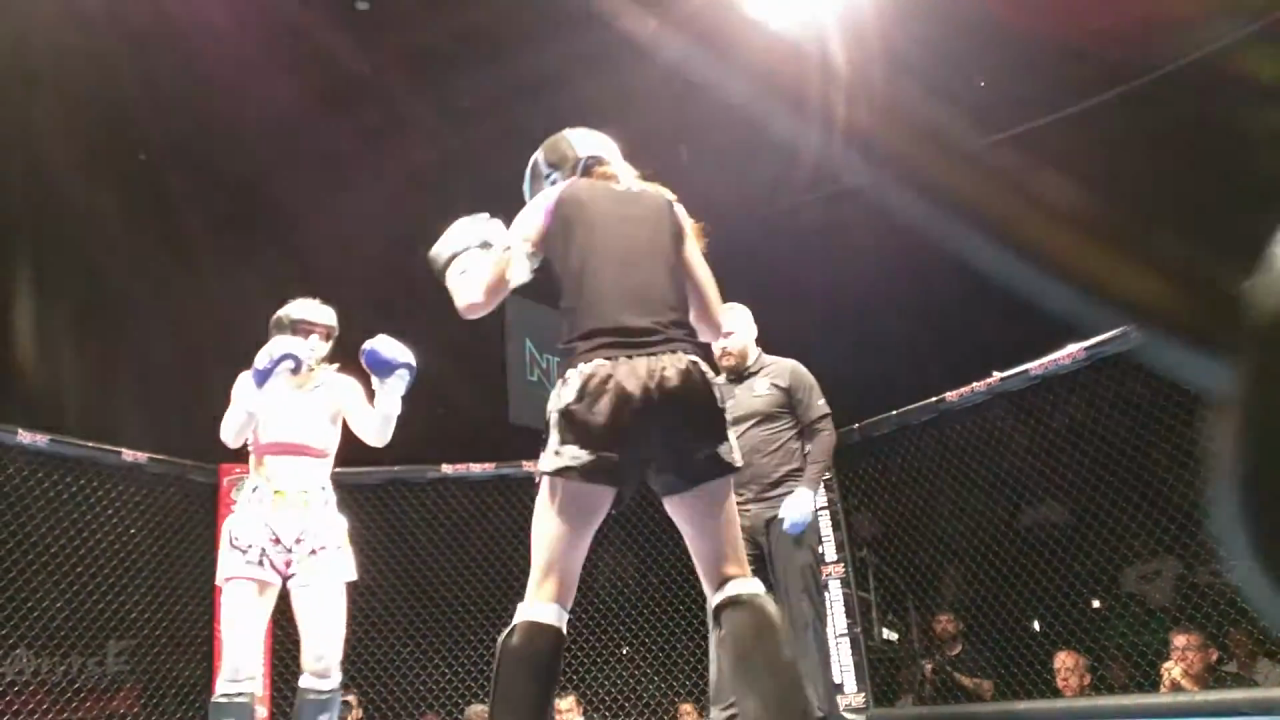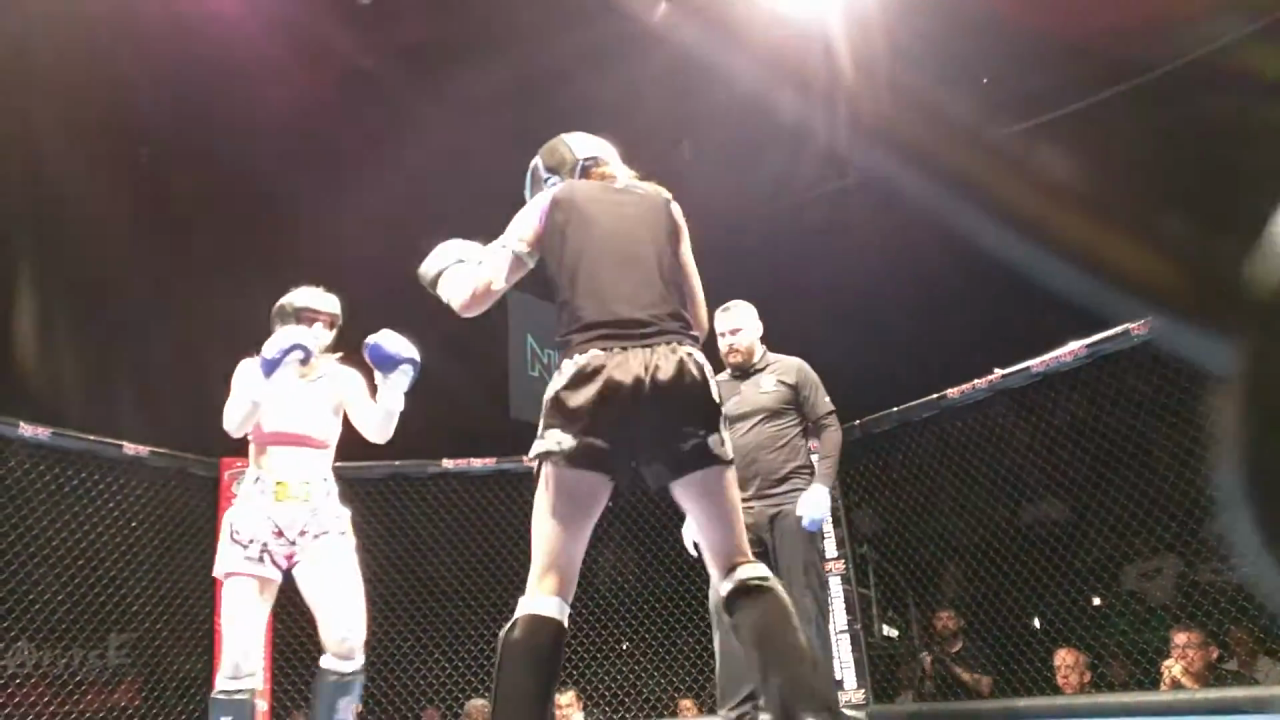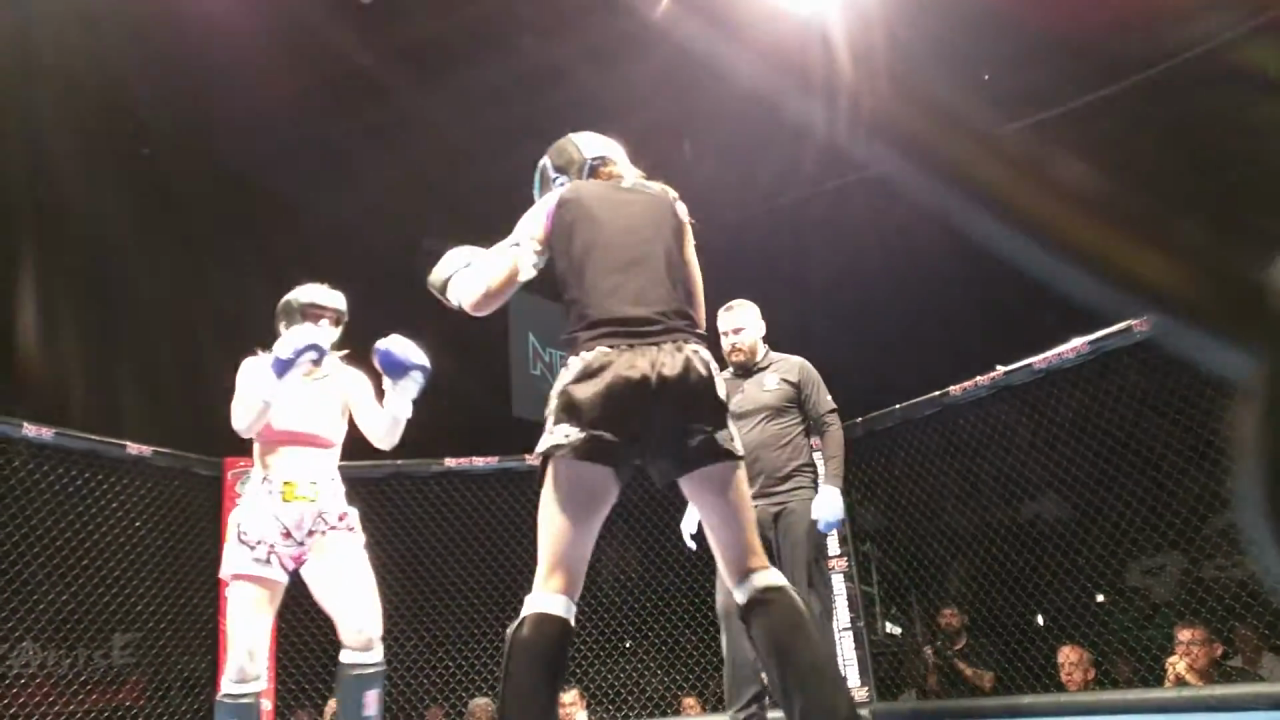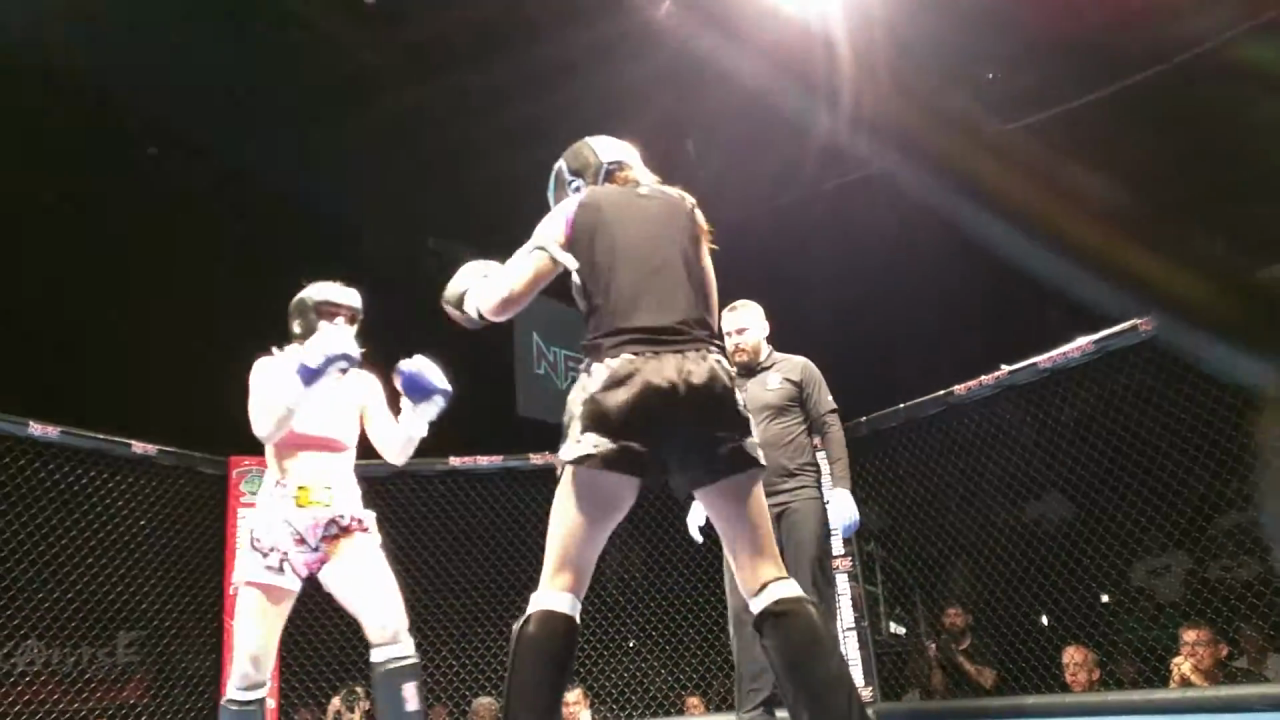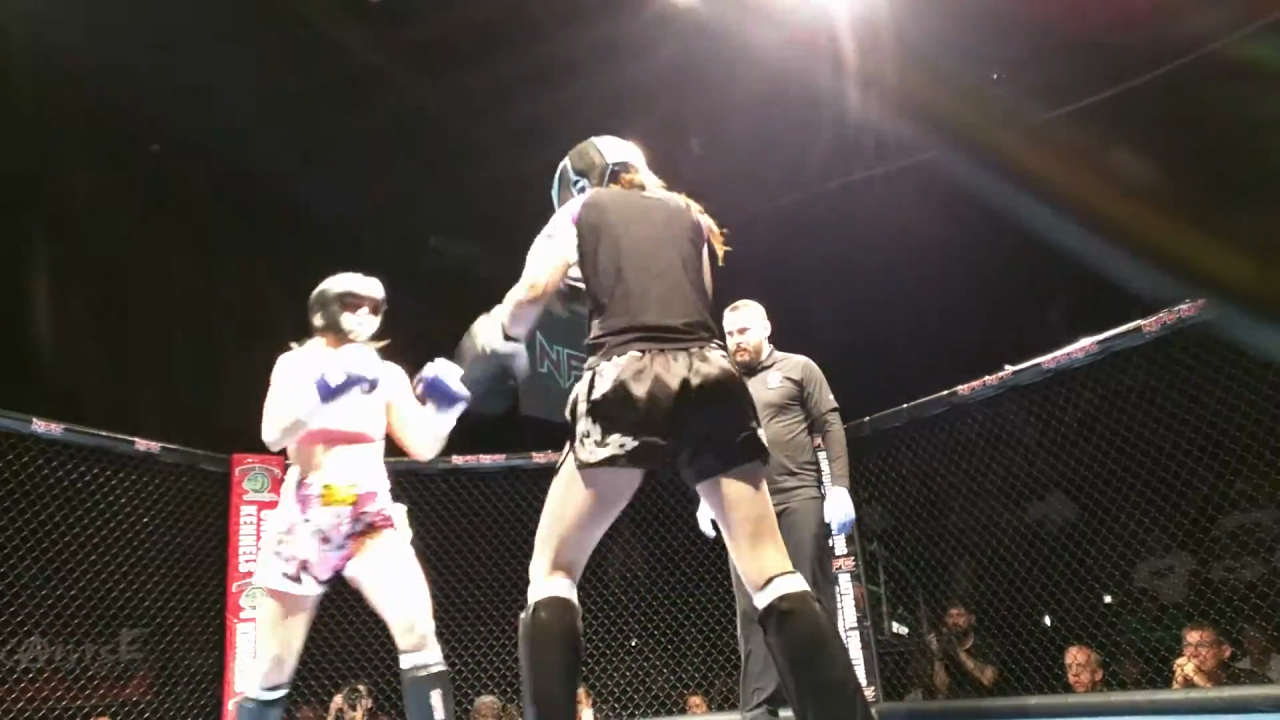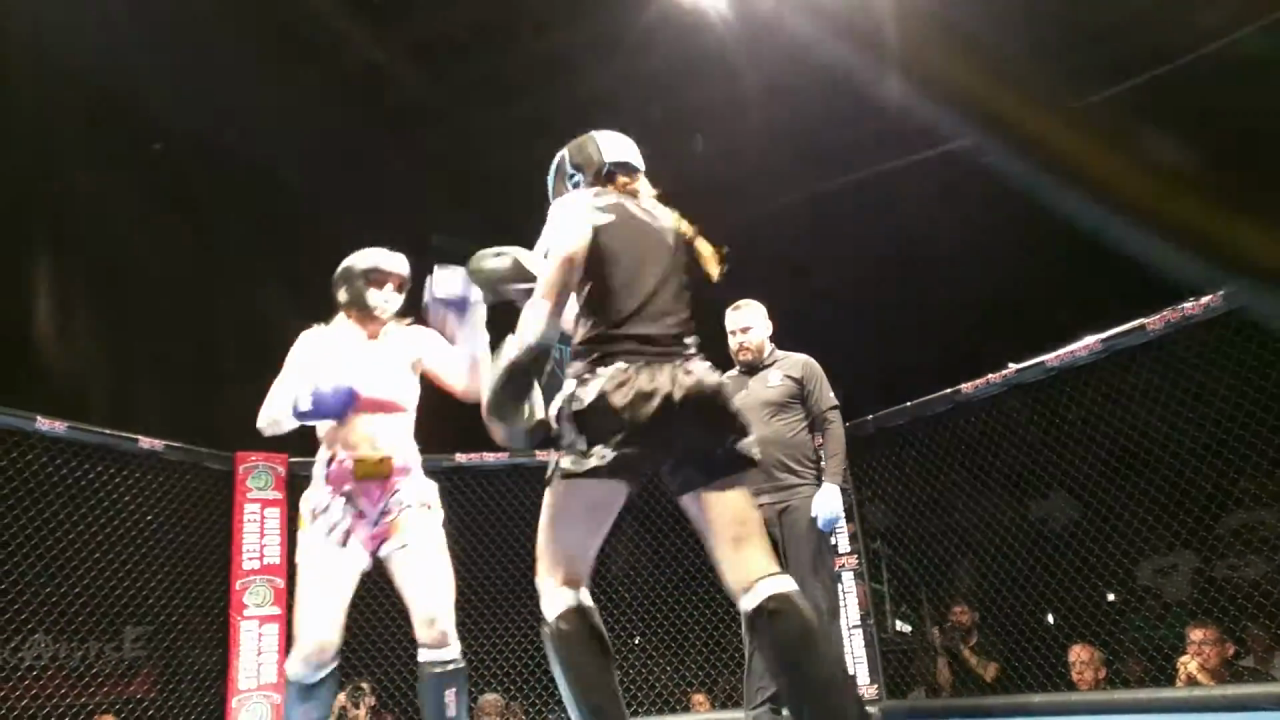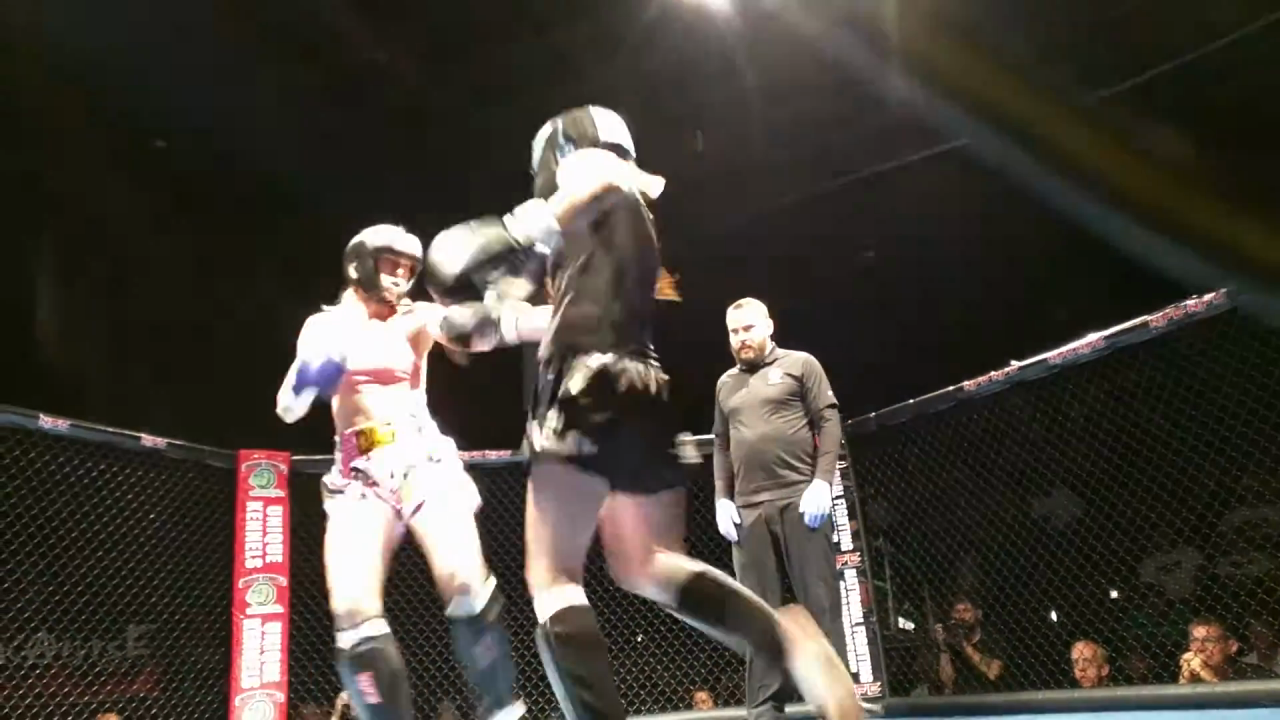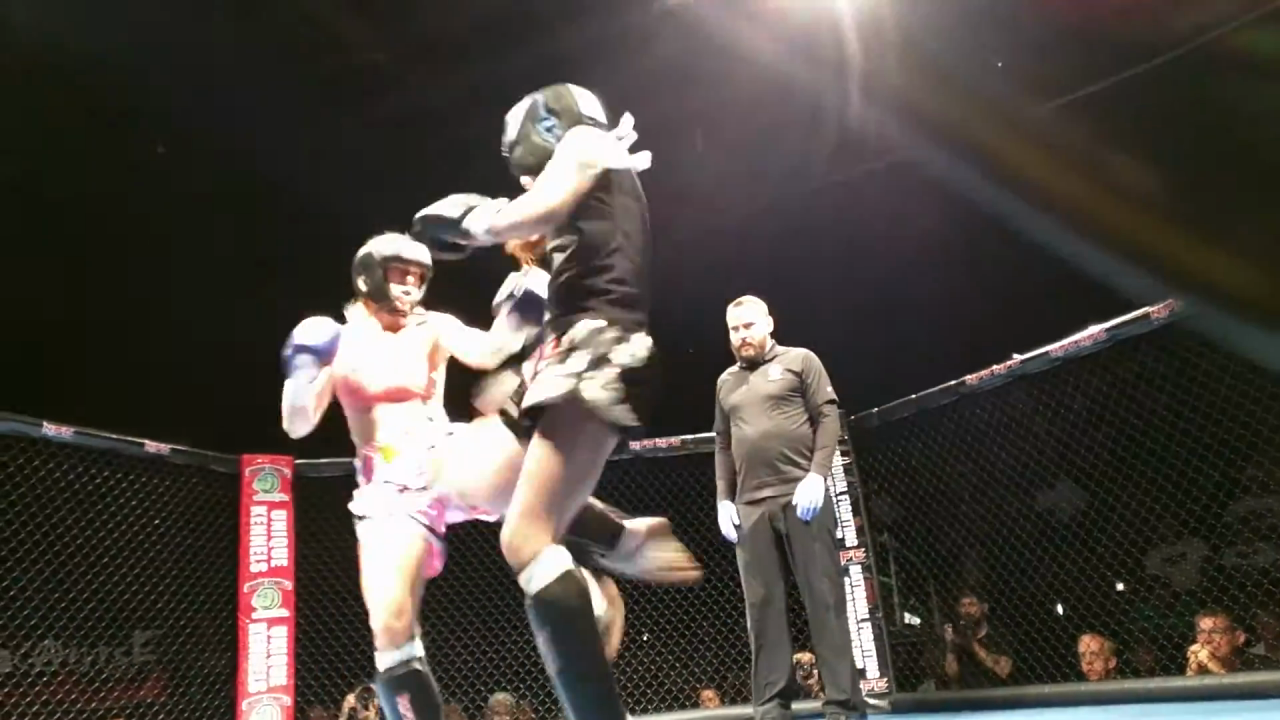
dt=0.1s
person 1, frame 1
left shoulder: (553, 201)
right shoulder: (664, 204)
left elbow: (475, 300)
right elbow: (711, 322)
left wrist: (462, 254)
left hip: (599, 389)
right hip: (681, 383)
left knee: (547, 592)
right knee: (731, 580)
person 1, frame 2
left shoulder: (550, 203)
right shoulder: (659, 203)
left elbow: (471, 297)
left wrist: (445, 271)
left hip: (592, 384)
right hip: (678, 376)
left knee: (548, 586)
right knee: (736, 564)
person 1, frame 3
left shoulder: (558, 202)
right shoulder: (666, 202)
left elbow: (482, 296)
left wrist: (453, 275)
left hip: (601, 381)
right hip: (685, 374)
left knee: (554, 584)
right knee: (748, 568)
person 1, frame 4
left shoulder: (576, 209)
right shoulder: (682, 207)
left elbow: (506, 297)
left wrist: (469, 294)
left hip: (619, 387)
right hip: (704, 384)
left knee: (560, 584)
right knee: (765, 579)
person 1, frame 5
left shoulder: (581, 209)
right shoulder: (685, 214)
left elbow: (531, 295)
left wrist: (494, 330)
left hip: (627, 383)
right hip: (711, 380)
left knee: (552, 570)
right knee: (770, 571)
person 1, frame 6
left shoulder: (576, 206)
right shoulder: (671, 229)
left elbow: (555, 287)
left wrist: (516, 363)
left hip: (613, 397)
right hip: (692, 393)
left knee: (557, 581)
right knee: (759, 580)
person 1, frame 7
left shoulder: (589, 168)
right shoulder: (632, 209)
left elbow: (567, 205)
left wrist: (502, 239)
right wrist: (496, 318)
left hip: (586, 386)
right hip: (639, 388)
left knee: (552, 580)
right knee: (646, 566)
right ankle: (791, 640)
person 1, frame 8
left shoulder: (586, 145)
right shoulder: (605, 183)
left elbow: (535, 217)
left wrist: (466, 222)
left hip: (593, 345)
right hip: (580, 351)
left knee: (526, 540)
person 2, frame 1
left shoulder: (339, 387)
right shoulder: (252, 382)
left elbow: (376, 435)
right elbow: (231, 436)
left wrist: (390, 389)
right wrist: (261, 384)
left hip: (317, 525)
right hip: (256, 522)
left knee: (323, 662)
right knee: (239, 666)
person 2, frame 2
left shoulder: (341, 379)
right shoulder: (252, 370)
left elbow: (378, 431)
right elbow: (234, 424)
left wrist: (393, 382)
right wrist: (268, 371)
left hip: (320, 516)
right hip: (258, 515)
left knee: (346, 641)
right knee: (240, 659)
person 2, frame 3
left shoulder: (347, 379)
right shoulder: (257, 368)
left elbow: (384, 437)
right elbow: (243, 424)
left wrist: (402, 389)
right wrist: (280, 370)
left hip: (327, 516)
right hip: (265, 515)
left knee: (363, 633)
right knee: (245, 662)
person 2, frame 4
left shoulder: (363, 383)
right shoulder: (271, 369)
left elbow: (396, 450)
right elbow: (265, 428)
left wrist: (421, 410)
right wrist: (305, 375)
left hip: (344, 520)
right hip: (280, 519)
left knee: (390, 629)
right knee: (251, 670)
person 2, frame 5
left shoulder: (387, 376)
right shoulder: (295, 365)
left elbow: (423, 447)
right elbow: (273, 435)
left wrist: (443, 411)
right wrist: (322, 392)
left hip: (370, 517)
right hip: (304, 520)
left knee: (417, 634)
right knee: (273, 670)
person 2, frame 6
left shoulder: (412, 341)
right shoulder: (316, 343)
left elbow: (474, 385)
right elbow: (267, 422)
left wrist: (467, 323)
right wrist: (303, 407)
left hip: (404, 493)
right hip: (340, 496)
left knee: (436, 633)
right knee: (314, 649)
person 2, frame 7
left shoulder: (418, 318)
right shoulder: (324, 325)
right elbow: (289, 408)
right wrist: (305, 383)
left hip: (422, 460)
right hip: (359, 474)
left knee: (462, 580)
right knee: (353, 609)
person 2, frame 8
left shoulder: (431, 328)
right shoulder: (337, 343)
left elbow: (487, 351)
right elbow: (297, 425)
right wrist: (302, 370)
left hip: (441, 462)
right hip: (386, 493)
right knee: (391, 630)
person 3, frame 1
left shoulder: (787, 373)
right shoulder: (712, 391)
left elbow: (823, 429)
left wrist: (807, 489)
left hip: (788, 507)
right hip: (733, 515)
left knee: (802, 610)
person 3, frame 2
left shoulder: (792, 371)
right shoulder: (715, 388)
left elbow: (827, 428)
left wrist: (820, 486)
left hip: (791, 505)
right hip: (736, 512)
left knee: (804, 607)
right knee: (725, 606)
person 3, frame 3
left shoulder: (795, 369)
left elbow: (829, 426)
left wrist: (831, 487)
right wrist: (694, 504)
left hip: (793, 504)
left knee: (808, 606)
right knee: (731, 607)
person 3, frame 4
left shoulder: (797, 369)
left elbow: (830, 428)
left wrist: (841, 489)
right wrist: (699, 499)
left hip: (799, 502)
left knee: (812, 605)
right knee: (744, 611)
person 3, frame 5
left shoulder: (798, 368)
left elbow: (830, 427)
left wrist: (839, 486)
right wrist: (708, 496)
left hip: (799, 501)
left knee: (812, 604)
right knee: (751, 611)
person 3, frame 6
left shoulder: (799, 366)
right shoulder: (726, 385)
left elbow: (831, 425)
left wrist: (831, 484)
left hip: (801, 500)
left knee: (817, 602)
person 3, frame 7
left shoulder: (799, 365)
right shoulder: (725, 384)
left elbow: (828, 422)
right elbow: (721, 446)
left wrist: (822, 481)
right wrist: (722, 499)
left hip: (799, 498)
right hip: (748, 507)
left knee: (818, 599)
person 3, frame 8
left shoulder: (800, 362)
right shoulder: (726, 382)
left elbow: (828, 418)
right elbow: (723, 446)
left wrist: (817, 476)
right wrist: (724, 499)
left hip: (801, 495)
right hip: (751, 505)
left knee: (823, 596)
right knee: (762, 605)
